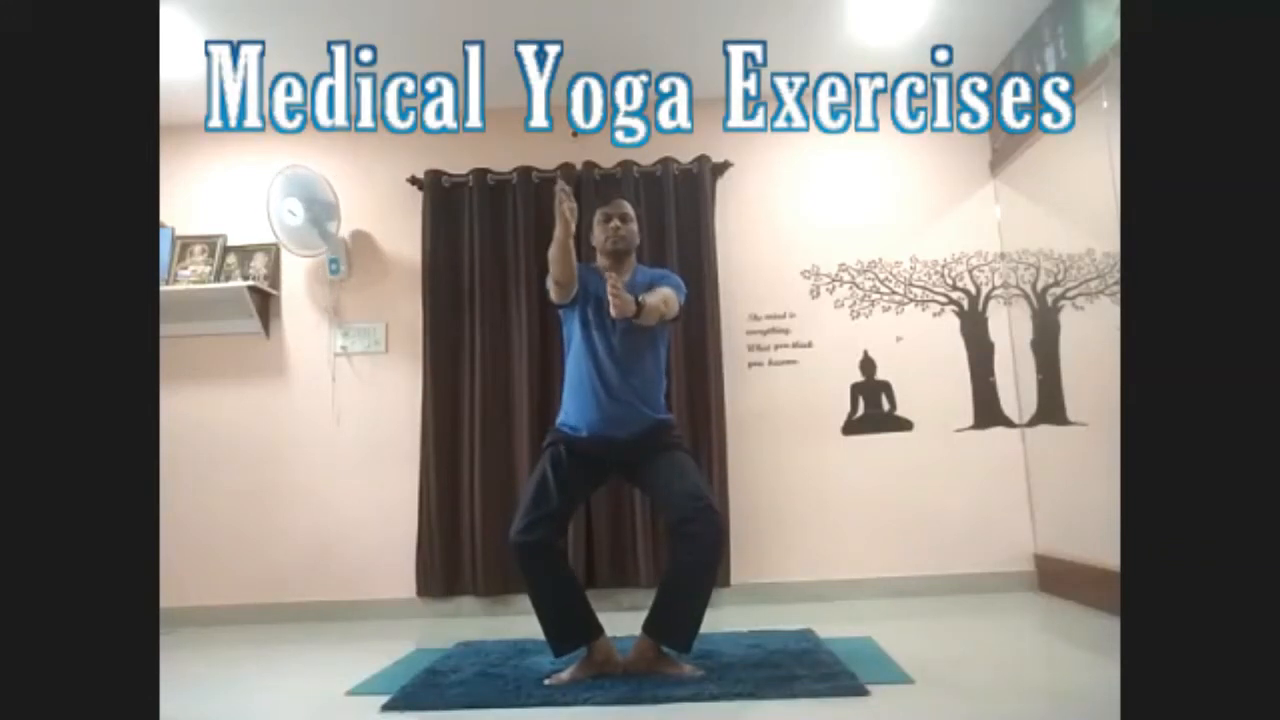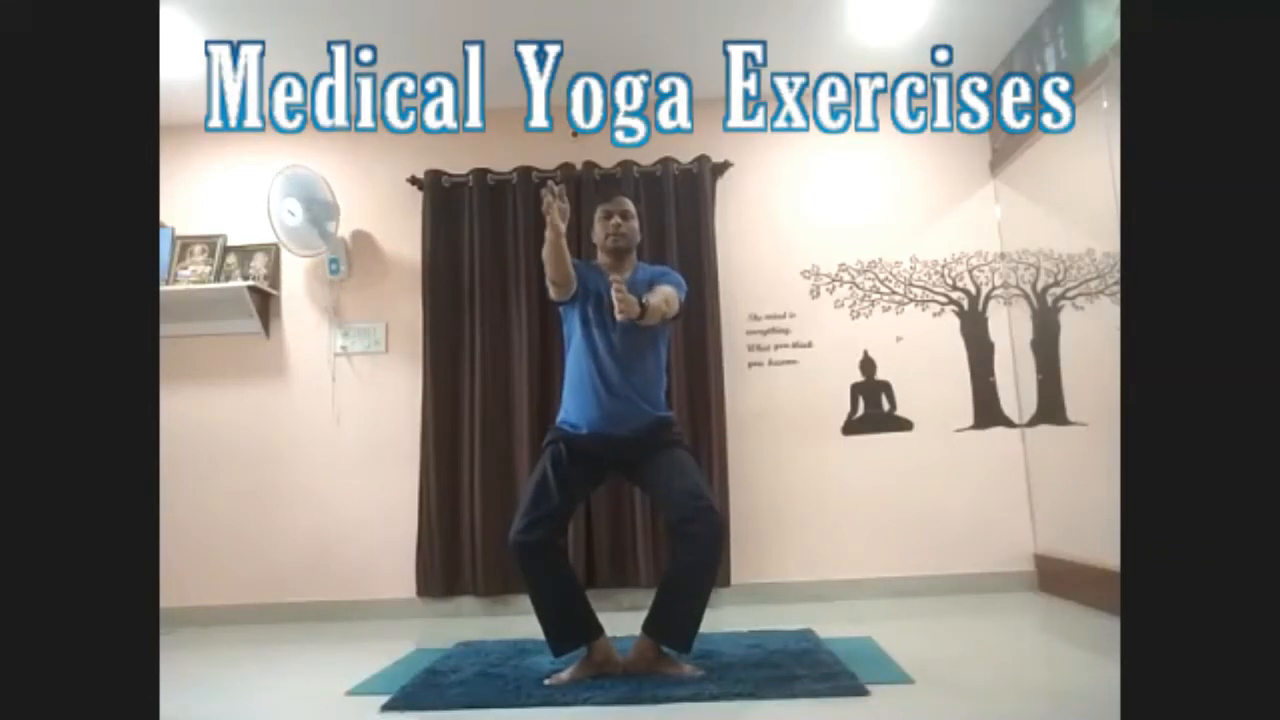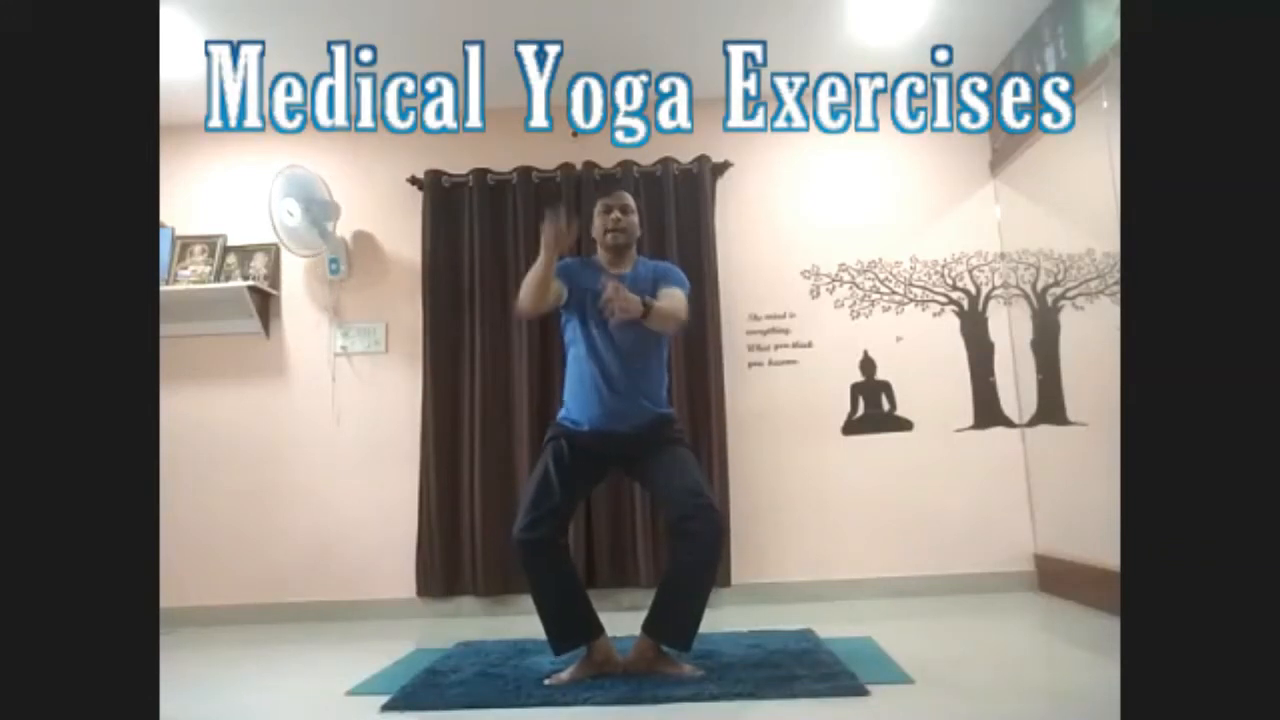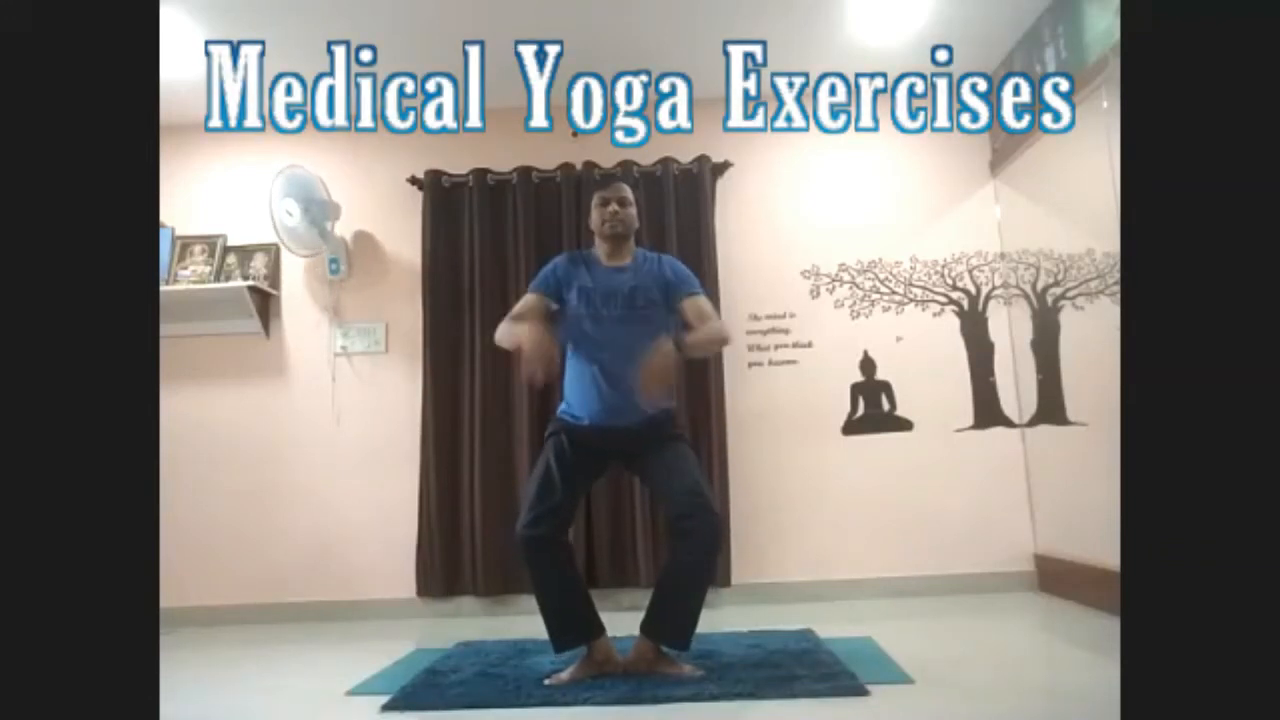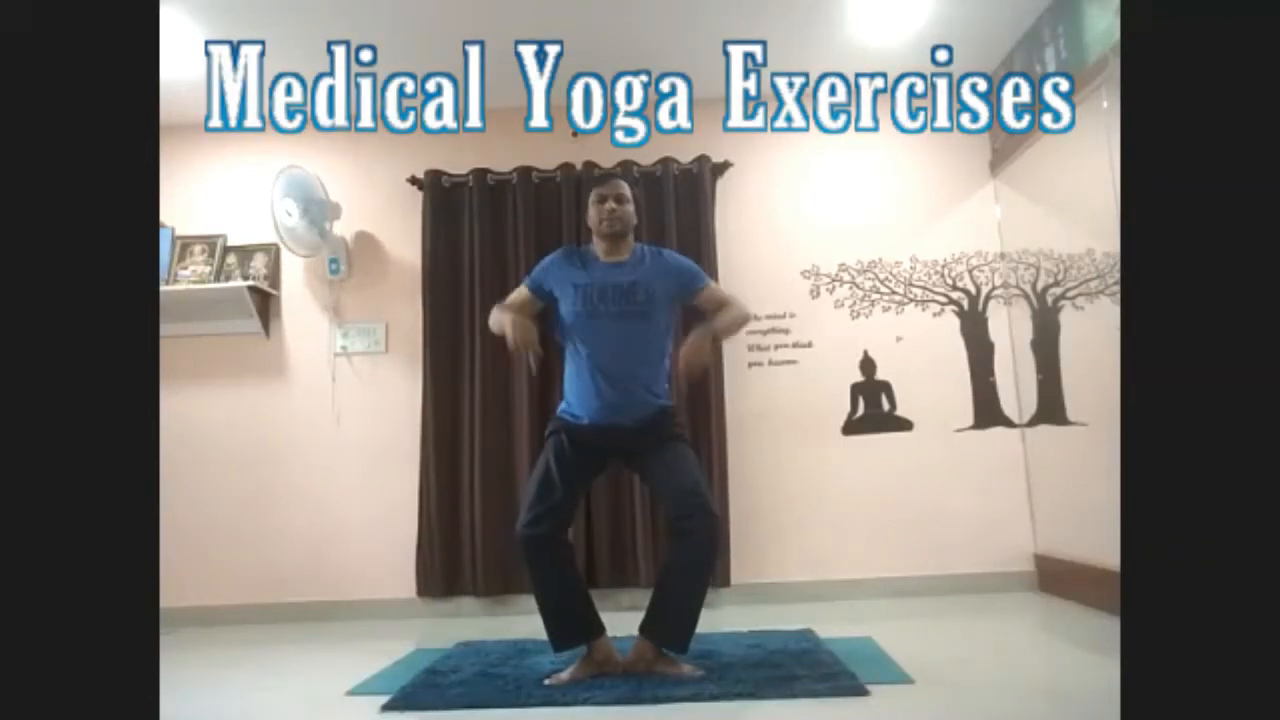
dt=0.2s
person 1, frame 1
left shoulder: (663, 282)
right shoulder: (577, 283)
left elbow: (661, 307)
right elbow: (559, 278)
left wrist: (635, 307)
right wrist: (562, 228)
left hip: (650, 435)
right hip: (576, 437)
left knee: (704, 524)
right knee: (528, 537)
left ankle: (652, 648)
right ankle: (595, 649)
person 1, frame 2
left shoulder: (662, 279)
right shoulder: (578, 276)
left elbow: (663, 308)
right elbow: (555, 279)
left wrist: (638, 309)
right wrist: (556, 228)
left hip: (650, 432)
right hip: (577, 435)
left knee: (703, 523)
right knee: (528, 535)
left ankle: (652, 647)
right ankle: (595, 649)
person 1, frame 3
left shoulder: (664, 275)
right shoulder: (572, 274)
left elbow: (674, 314)
right elbow: (528, 306)
left wrist: (639, 307)
right wrist: (548, 253)
left hip: (652, 429)
right hip: (578, 431)
left knee: (703, 523)
right knee: (531, 533)
left ankle: (652, 646)
right ankle: (595, 648)
person 1, frame 4
left shoulder: (667, 272)
right shoulder: (564, 271)
left elbow: (714, 331)
right elbow: (507, 327)
left wrist: (674, 349)
right wrist: (528, 331)
left hip: (653, 425)
right hip: (578, 426)
left knee: (701, 522)
right knee: (535, 531)
left ankle: (652, 646)
right ankle: (595, 648)
person 1, frame 5
left shoulder: (668, 267)
right shoulder: (561, 267)
left elbow: (737, 311)
right elbow: (502, 313)
left wrist: (707, 333)
right wrist: (511, 320)
left hip: (653, 423)
right hip: (578, 425)
left knee: (699, 523)
right knee: (535, 530)
left ankle: (652, 647)
right ankle: (595, 648)
